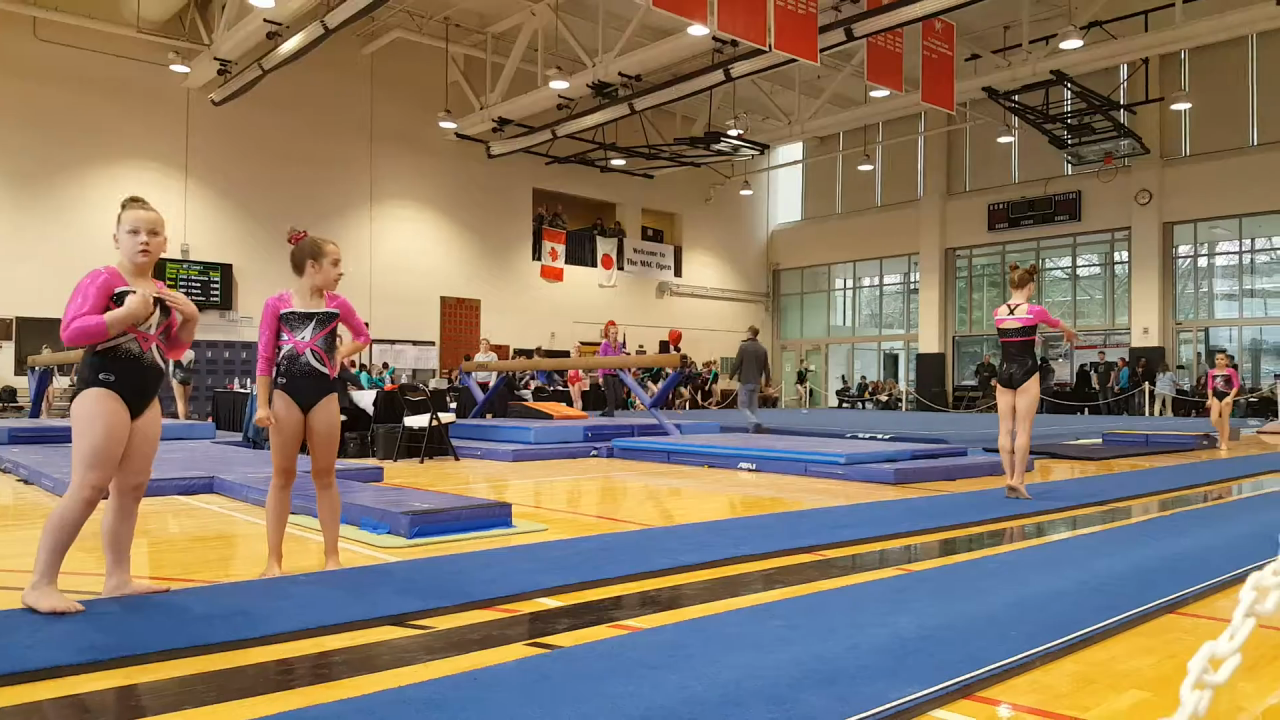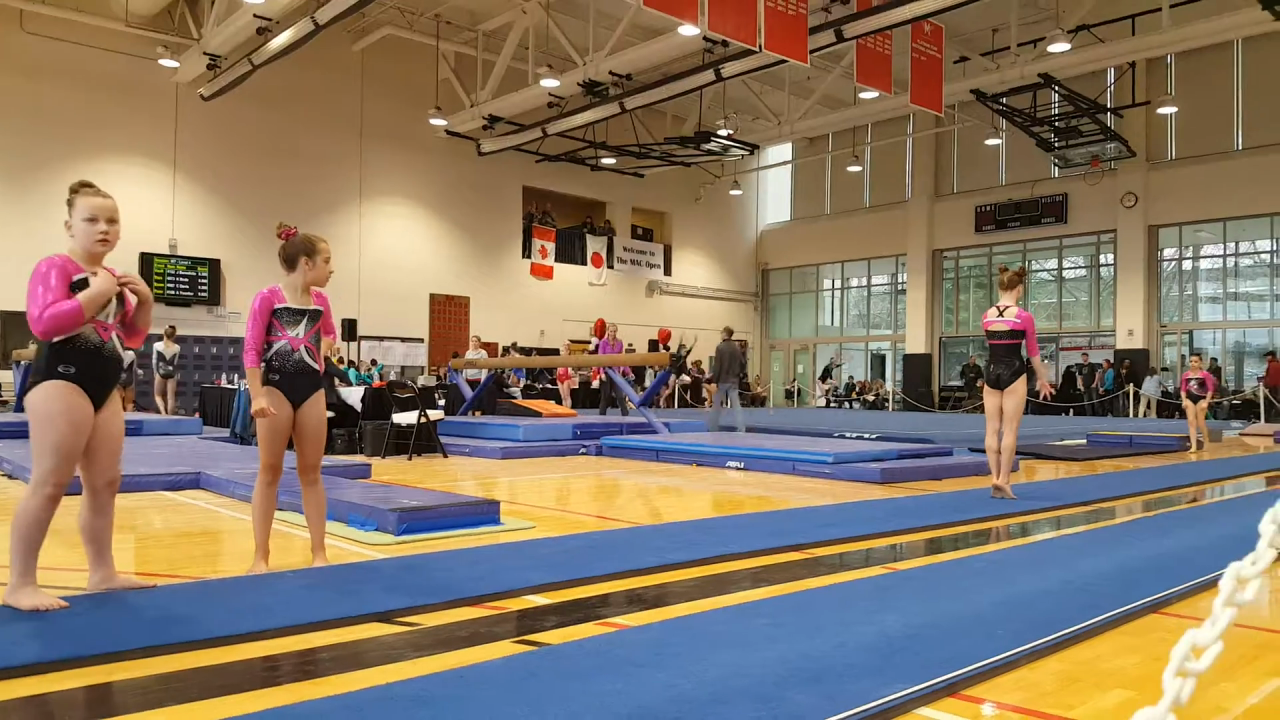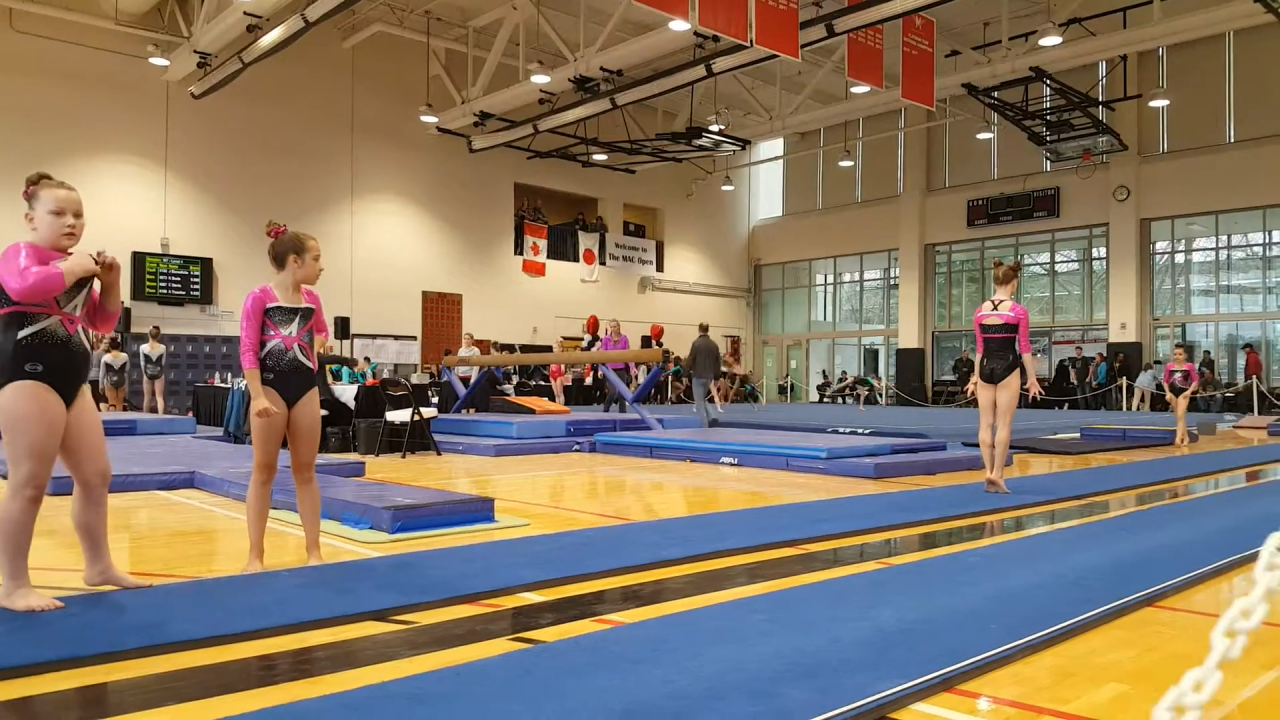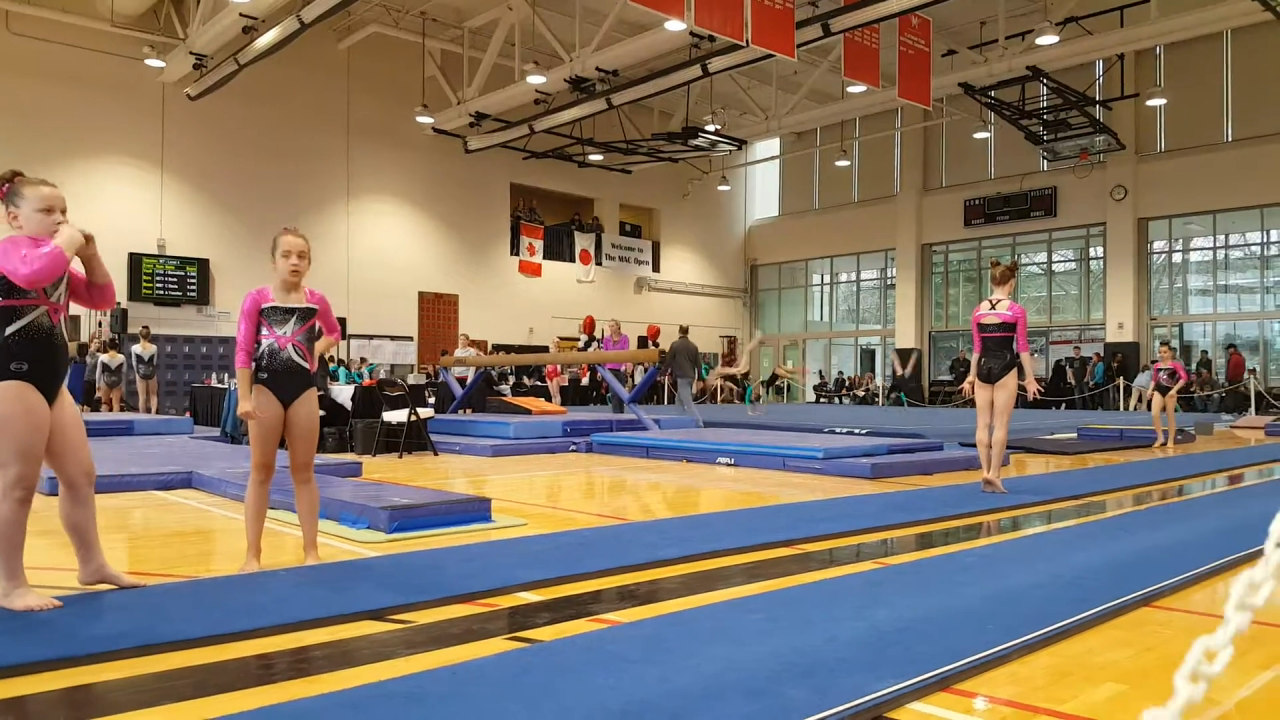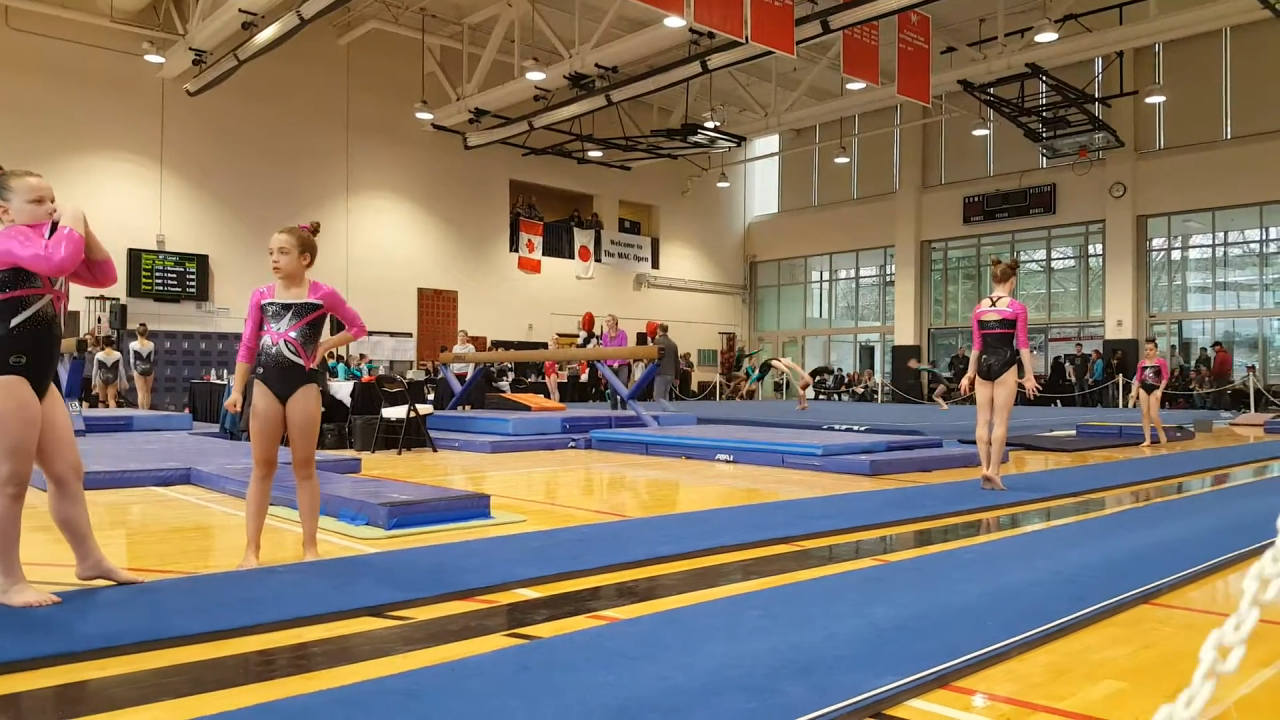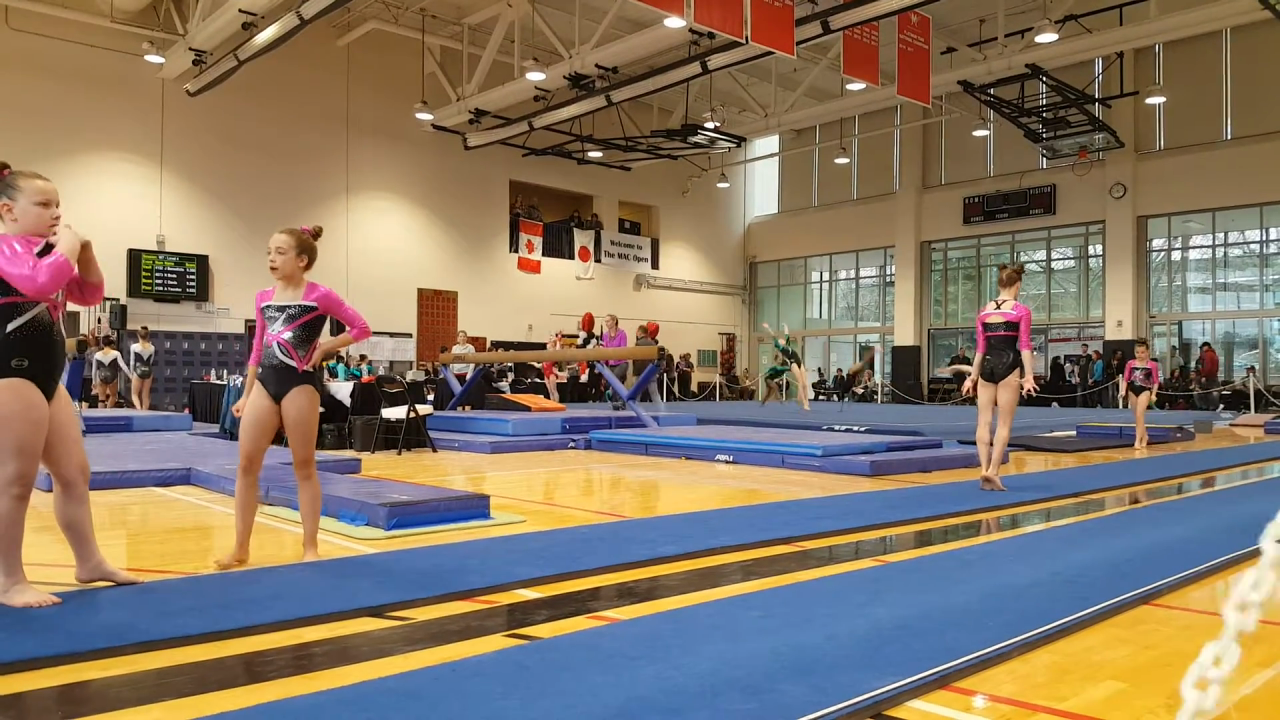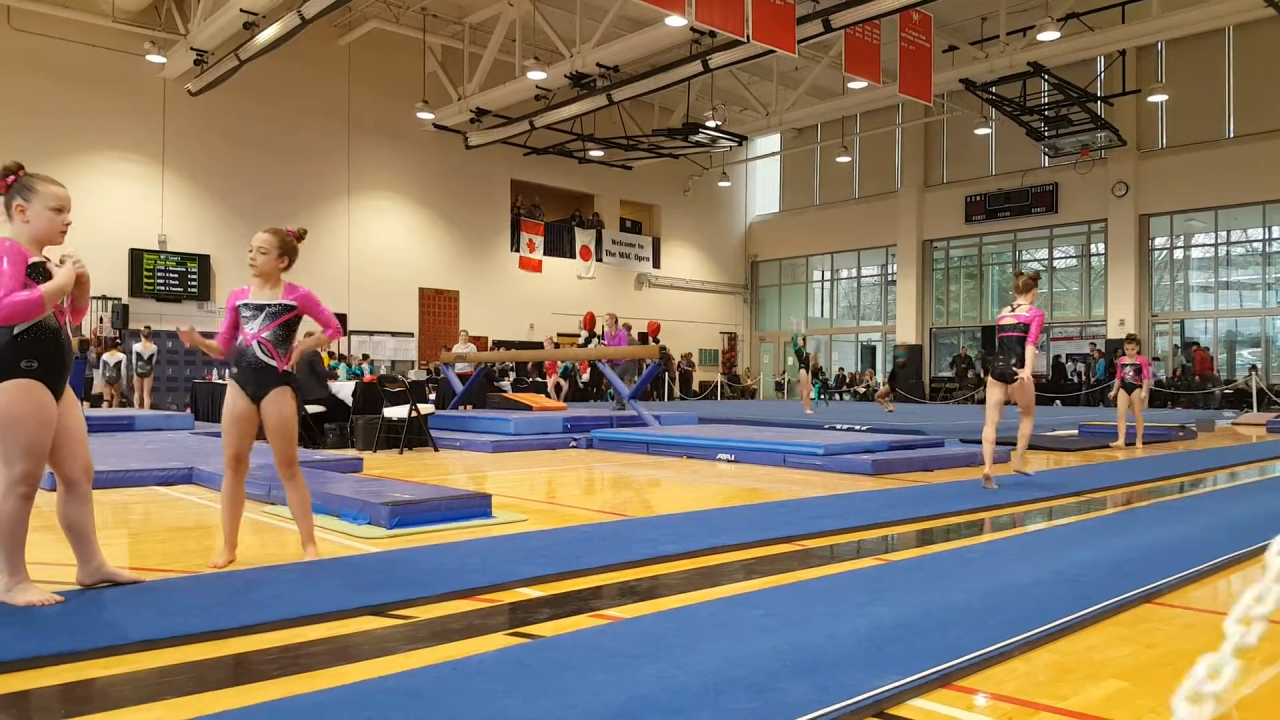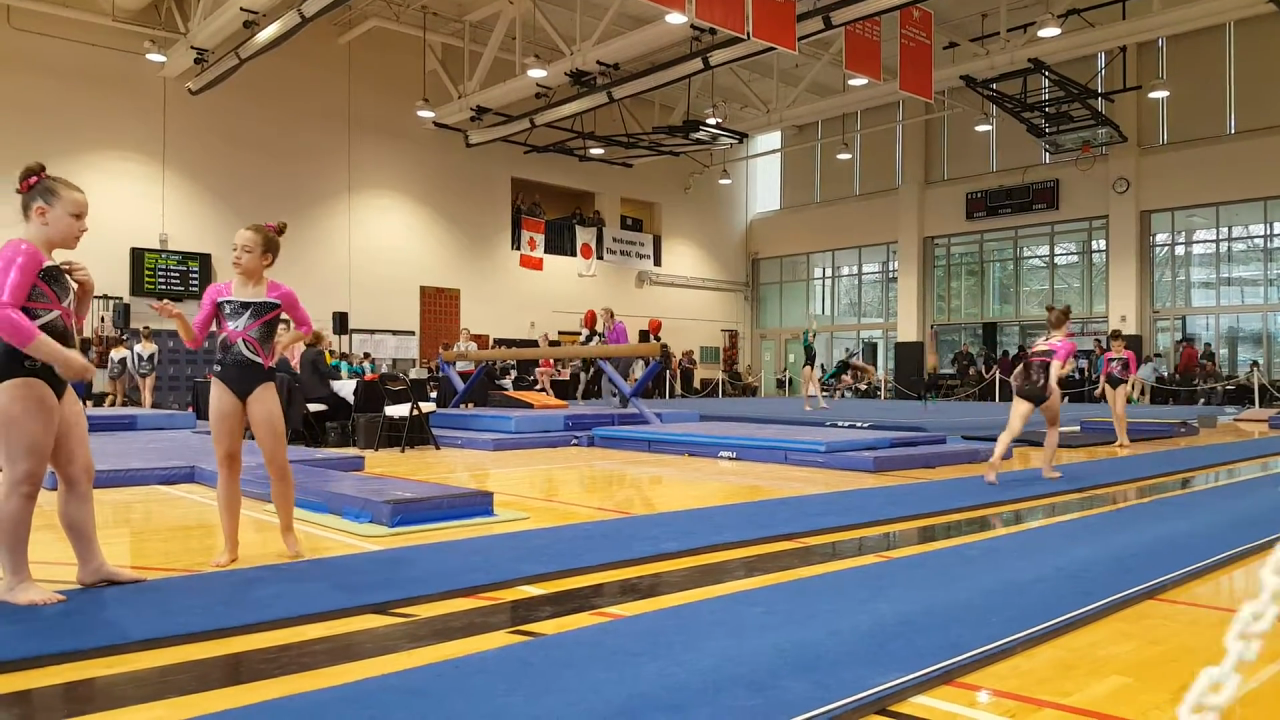
dt=0.3s
person 1, frame 1
left shoulder: (164, 294)
right shoulder: (103, 279)
left elbow: (173, 351)
right elbow: (71, 331)
left wrist: (189, 320)
right wrist: (128, 313)
left hip: (146, 398)
right hip: (103, 390)
left knee: (131, 490)
right knee: (88, 488)
left ankle: (118, 578)
right ankle: (41, 584)
person 1, frame 2
left shoulder: (113, 278)
right shoulder: (54, 267)
left elbow: (132, 338)
right elbow: (45, 322)
left wrist: (144, 301)
right wrist: (97, 292)
left hip: (105, 389)
right hip: (60, 382)
left knee: (105, 483)
right knee: (50, 483)
left ankle: (102, 572)
right ankle: (19, 585)
person 1, frame 3
left shoulder: (76, 269)
left elbow: (102, 324)
left wrist: (110, 281)
right wrist: (74, 267)
left hip: (73, 384)
left knee: (96, 477)
left ankle: (99, 566)
person 1, frame 4
left shoulder: (55, 259)
left elbow: (103, 299)
right elbow: (36, 274)
left wrist: (89, 252)
right wrist: (64, 241)
left hip: (51, 382)
left knee: (80, 475)
left ankle: (93, 564)
person 1, frame 5
left shoulder: (45, 241)
left elbow: (104, 276)
right elbow: (62, 258)
left wrist: (83, 230)
right wrist: (71, 223)
left hip: (38, 375)
left knee: (68, 472)
left ankle: (89, 558)
person 1, frame 6
left shoulder: (45, 252)
left elbow: (90, 296)
right elbow: (42, 283)
left wrist: (84, 254)
right wrist: (66, 246)
left hip: (47, 377)
left knee: (74, 473)
left ankle: (90, 562)
person 1, frame 7
left shoulder: (44, 260)
left elbow: (73, 315)
left wrist: (79, 283)
right wrist: (58, 284)
left hip: (54, 379)
left knee: (79, 474)
left ankle: (91, 564)
person 1, frame 8
left shoulder: (51, 264)
left elbow: (66, 322)
left wrist: (83, 292)
right wrist: (61, 356)
left hip: (51, 379)
left knee: (80, 474)
left ankle: (92, 564)
person 2, frame 1
left shoulder: (338, 304)
right shoulder: (276, 305)
left elbow: (362, 336)
right elbow: (264, 358)
left wrist: (339, 355)
right wrist: (262, 404)
left hip: (325, 394)
right hip: (286, 392)
left knee: (325, 476)
right knee: (282, 476)
left ankle: (332, 556)
right ankle: (274, 559)
person 2, frame 2
left shoulder: (321, 301)
right shoulder: (267, 299)
right elbow: (251, 351)
left wrist: (321, 354)
right wrist: (257, 396)
left hip: (312, 389)
right hip: (276, 388)
left knee: (311, 473)
right knee: (269, 472)
left ankle: (319, 553)
right ankle: (261, 556)
person 2, frame 3
left shoulder: (312, 299)
right shoulder: (259, 298)
right elbow: (248, 351)
left wrist: (313, 352)
right wrist: (257, 396)
left hip: (306, 388)
right hip: (271, 387)
left knee: (305, 471)
right knee: (264, 471)
left ankle: (314, 551)
right ankle: (255, 555)
person 2, frame 4
left shoulder: (317, 301)
right shoulder: (256, 299)
left elbow: (333, 332)
right elbow: (243, 351)
left wrist: (317, 350)
right wrist: (245, 397)
left hip: (304, 387)
right hip: (266, 386)
left knee: (303, 471)
right knee: (261, 471)
left ankle: (311, 550)
right ankle: (253, 554)
person 2, frame 5
left shoulder: (323, 295)
right shoulder: (261, 296)
left elbow: (357, 328)
right elbow: (247, 347)
left wrist: (324, 346)
right wrist: (237, 390)
left hip: (304, 384)
right hip: (266, 382)
left knee: (304, 467)
right knee: (262, 467)
left ankle: (310, 546)
right ankle: (252, 549)
person 2, frame 6
left shoulder: (320, 296)
right shoulder: (263, 298)
left elbow: (361, 328)
right elbow: (258, 349)
left wrist: (323, 348)
right wrist: (245, 394)
left hip: (300, 383)
right hip: (264, 383)
left knee: (304, 467)
right knee: (247, 464)
left ankle: (311, 546)
right ankle: (240, 547)
person 2, frame 7
left shoulder: (298, 296)
right shoulder: (237, 297)
left elbow: (334, 328)
right elbow: (223, 347)
left wrist: (301, 347)
right wrist: (199, 341)
left hip: (277, 384)
right hip: (240, 383)
left knee: (288, 467)
right knee: (234, 465)
left ankle: (309, 543)
right ankle: (228, 546)
person 2, frame 8
left shoulder: (280, 294)
right shoulder: (216, 292)
left elbow: (305, 327)
right elbow: (194, 340)
left wrist: (281, 344)
right wrist: (179, 318)
left hip: (261, 381)
right hip: (224, 380)
left knee: (277, 463)
right knee: (227, 463)
left ankle: (287, 531)
right ankle: (230, 544)
person 3, frame 1
left shoulder: (998, 313)
right shoulder: (1035, 311)
right elbow: (1055, 323)
right wrist: (1070, 333)
left hip: (1005, 372)
right hip: (1026, 372)
left knee: (1005, 430)
right knee: (1023, 430)
left ankle: (1010, 480)
right ankle: (1018, 480)
person 3, frame 2
left shoulder: (987, 317)
right shoulder: (1024, 317)
right elbow: (1033, 351)
right wrist: (1043, 379)
left hip: (992, 373)
right hip: (1014, 373)
left knee: (992, 430)
right knee: (1009, 430)
left ankle: (995, 480)
right ankle: (1003, 480)
person 3, frame 3
left shoulder: (980, 311)
right shoulder: (1018, 311)
left elbow: (980, 347)
right elbow: (1024, 347)
left wrist: (976, 376)
right wrist: (1032, 378)
left hip: (986, 368)
right hip: (1007, 368)
left knee: (986, 424)
right knee: (1003, 424)
left ankle: (989, 474)
right ankle: (997, 474)
person 3, frame 4
left shoulder: (978, 311)
right shoulder: (1016, 310)
left elbow: (977, 347)
right elbow: (1022, 346)
left wrist: (972, 376)
right wrist: (1029, 378)
left hip: (984, 367)
right hip: (1005, 367)
left knee: (983, 424)
right knee: (1000, 425)
left ankle: (986, 474)
right ankle: (994, 475)
person 3, frame 5
left shoulder: (979, 308)
right shoulder: (1017, 307)
left elbow: (976, 344)
right elbow: (1022, 343)
left wrist: (970, 373)
right wrist: (1029, 375)
left hip: (984, 364)
right hip: (1005, 364)
left knee: (983, 421)
right knee: (1000, 422)
left ankle: (985, 471)
right ankle: (993, 472)
person 3, frame 6
left shoulder: (984, 311)
right shoulder: (1022, 311)
left elbow: (980, 347)
right elbow: (1024, 345)
left wrist: (973, 376)
right wrist: (1028, 375)
left hip: (986, 366)
right hip: (1008, 366)
left knee: (984, 422)
right knee: (1004, 424)
left ankle: (985, 472)
right ankle: (992, 471)
person 3, frame 7
left shoulder: (1002, 314)
right shoulder: (1035, 313)
right elbow: (1031, 342)
right wrist: (1028, 369)
left hip: (997, 366)
right hip: (1017, 367)
left knee: (991, 421)
right knee: (1027, 417)
left ankle: (987, 469)
right ankle: (1018, 460)
person 3, frame 8
left shoulder: (1037, 343)
right shoulder: (1067, 345)
right elbow: (1057, 364)
right wrist: (1053, 381)
left hip: (1025, 388)
right hip: (1044, 388)
left knee: (1011, 432)
right knee: (1053, 427)
left ankle: (995, 461)
right ankle: (1047, 468)
